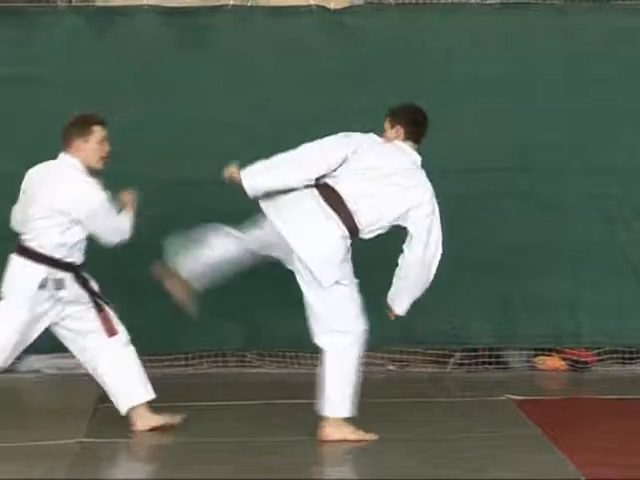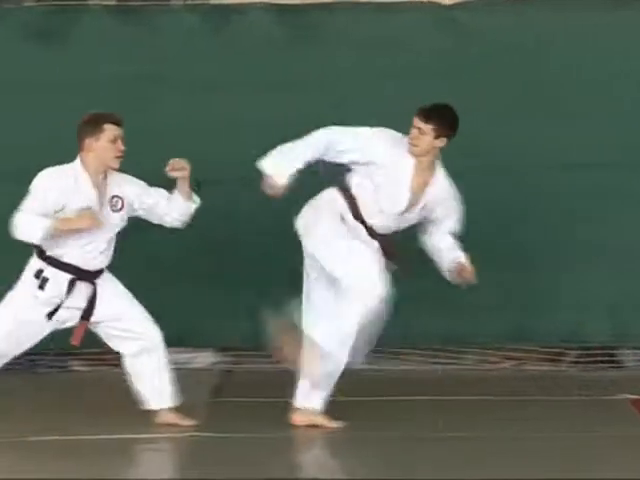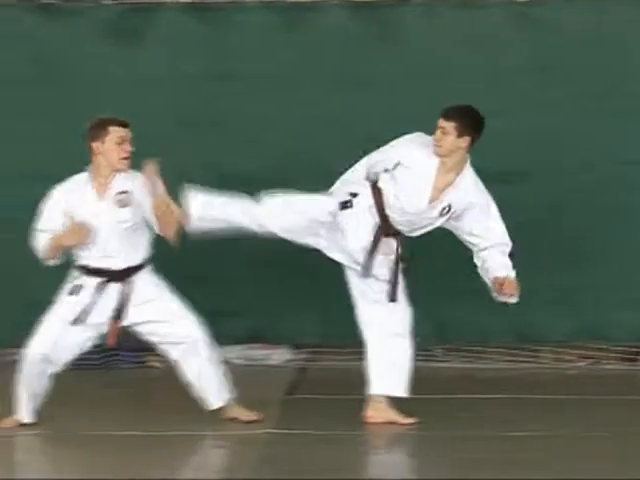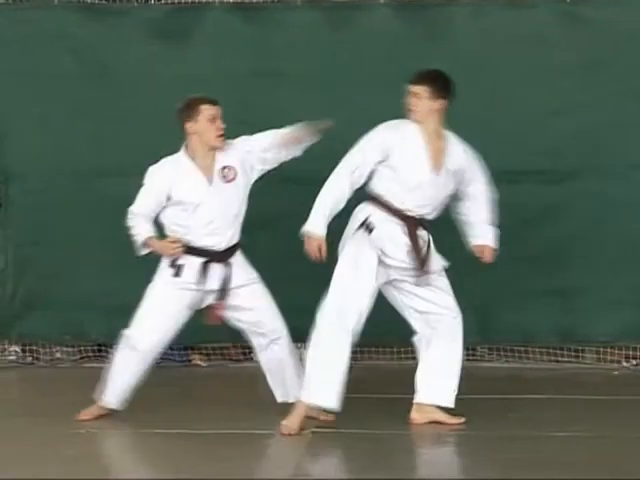
dt=0.3s
person 1, frame 1
left shoulder: (362, 145)
right shoulder: (422, 190)
left elbow: (303, 161)
right elbow: (424, 253)
left wrist: (248, 175)
right wrist: (399, 299)
left hip: (294, 217)
right hip: (325, 246)
left knee: (239, 242)
right knee: (343, 331)
left ankle: (182, 275)
right ankle: (334, 422)
person 1, frame 2
left shoulder: (443, 191)
right shoulder: (384, 143)
left elbow: (438, 233)
right elbow: (327, 138)
left wrist: (455, 262)
right wrist: (281, 166)
left hip: (359, 240)
right hip: (330, 222)
left knee: (326, 318)
right knee: (368, 293)
left ankle: (307, 408)
person 1, frame 3
left shoulder: (473, 197)
right shoulder: (411, 147)
left elbow: (491, 241)
right elbow: (368, 167)
left wrist: (503, 277)
right wrist: (331, 199)
left hip: (380, 248)
right hip: (349, 218)
left knee: (392, 318)
right knee: (271, 213)
left ankle: (379, 405)
right ankle: (187, 211)
person 1, frame 4
left shoulder: (462, 156)
right shoulder: (389, 134)
left elbow: (476, 196)
right elbow: (345, 176)
left wrist: (482, 239)
right wrist: (315, 225)
left hip: (412, 246)
right hip: (372, 233)
left knee: (444, 320)
right knee: (342, 316)
left ankle: (425, 405)
right ankle: (307, 404)
person 2, frame 1
left shoulder: (38, 173)
right shoulder: (81, 187)
right elbow: (113, 232)
right wrist: (126, 210)
left hip: (65, 282)
right hip: (37, 280)
left knee: (112, 337)
left ankle: (140, 414)
person 2, frame 2
left shoulder: (125, 186)
right shoulder: (54, 179)
left elbow: (174, 215)
left wrist: (183, 182)
right wrist: (67, 223)
left hip: (94, 285)
right hip: (48, 280)
left knee: (145, 336)
left ankle: (163, 409)
person 2, frame 3
left shoulder: (140, 183)
right shoulder: (66, 192)
left elbow: (169, 226)
right elbow: (42, 241)
left wrist: (157, 188)
right wrist: (61, 241)
left hip: (139, 285)
right hip: (89, 287)
left knee: (190, 335)
right knee: (43, 349)
left ankle: (225, 403)
person 2, frame 4
left shoulder: (240, 153)
right shoulder: (163, 172)
left elbow: (280, 141)
right elbow: (138, 217)
left wrist: (307, 131)
right wrist: (155, 244)
left hip: (230, 267)
right hip: (183, 269)
left knee: (271, 329)
right knee: (143, 335)
left ankle: (298, 399)
right ankle: (107, 401)
